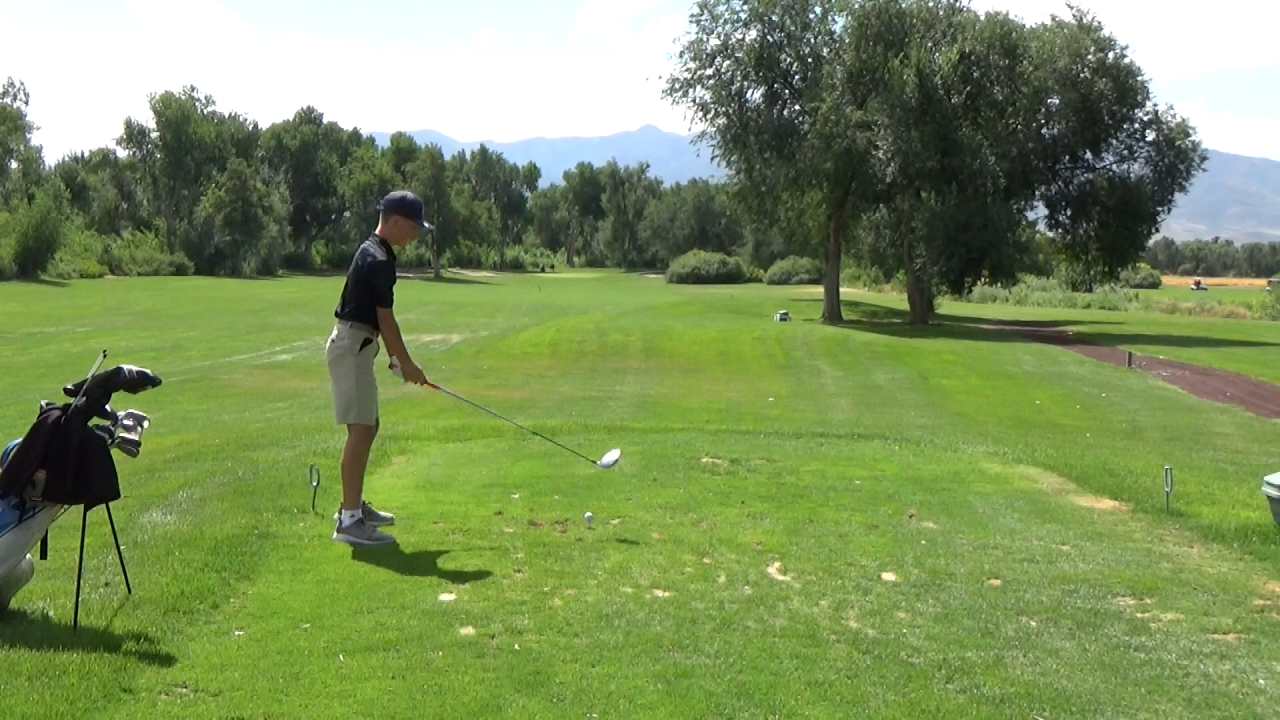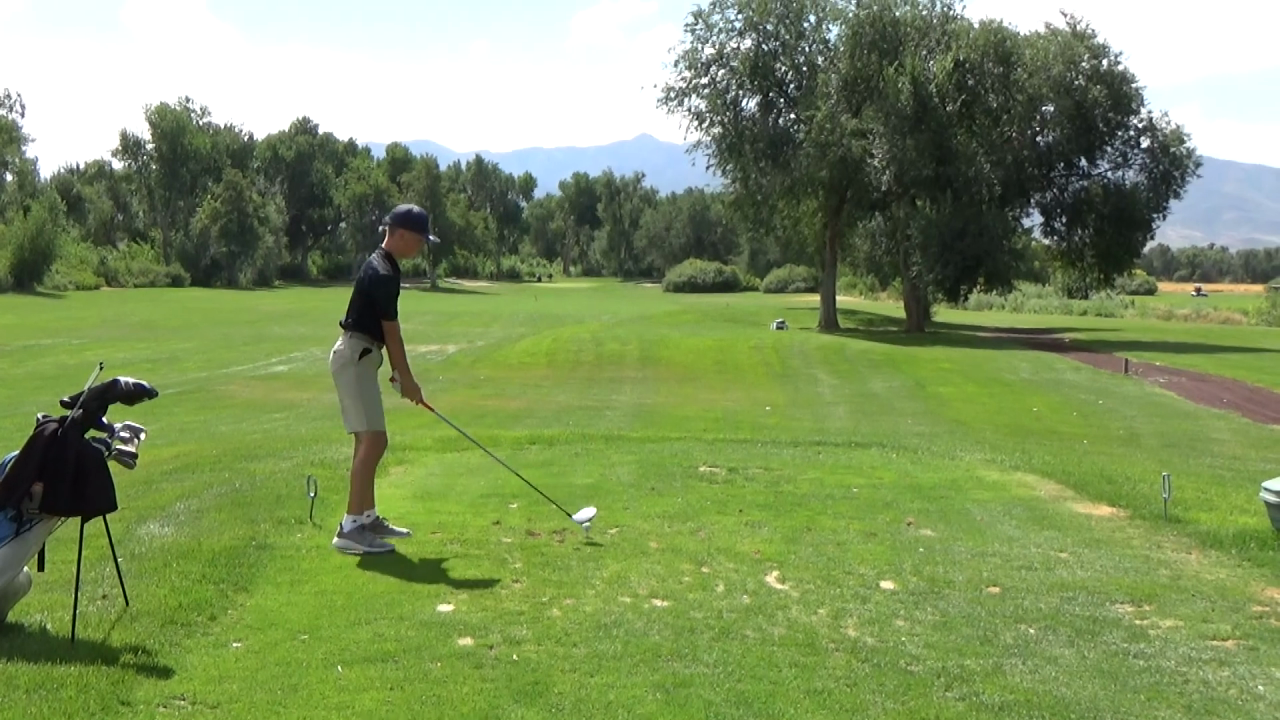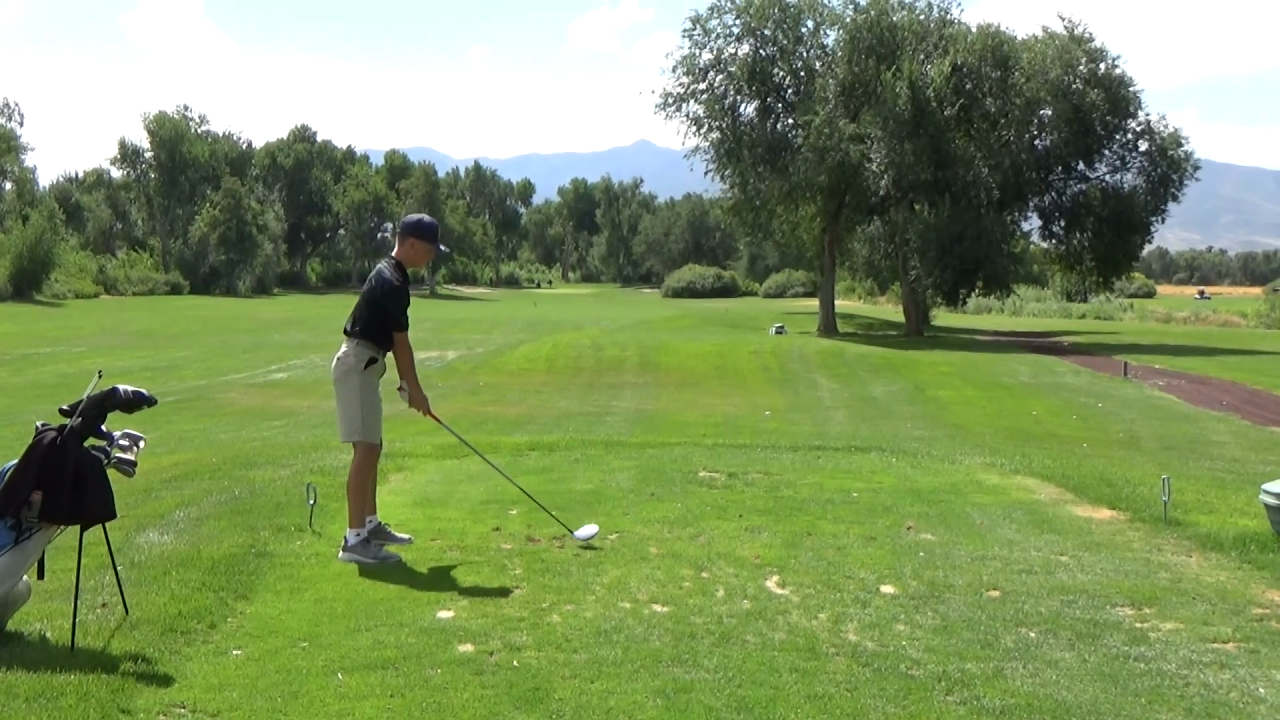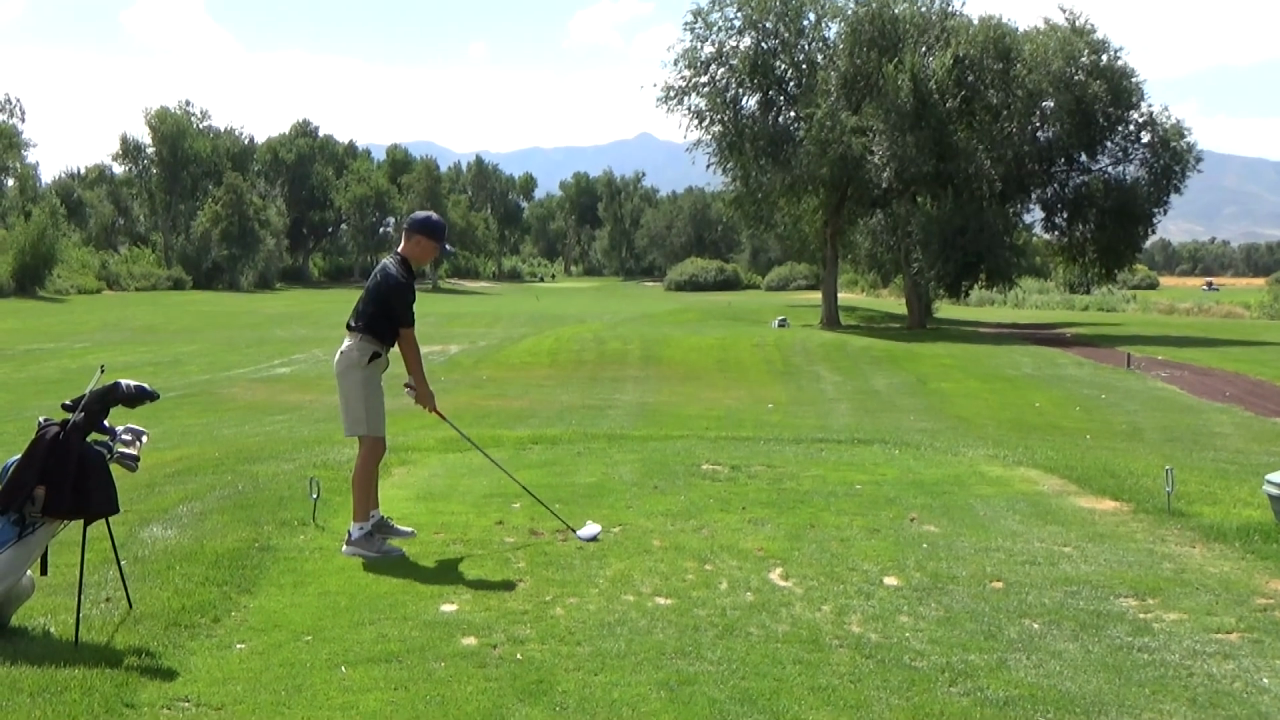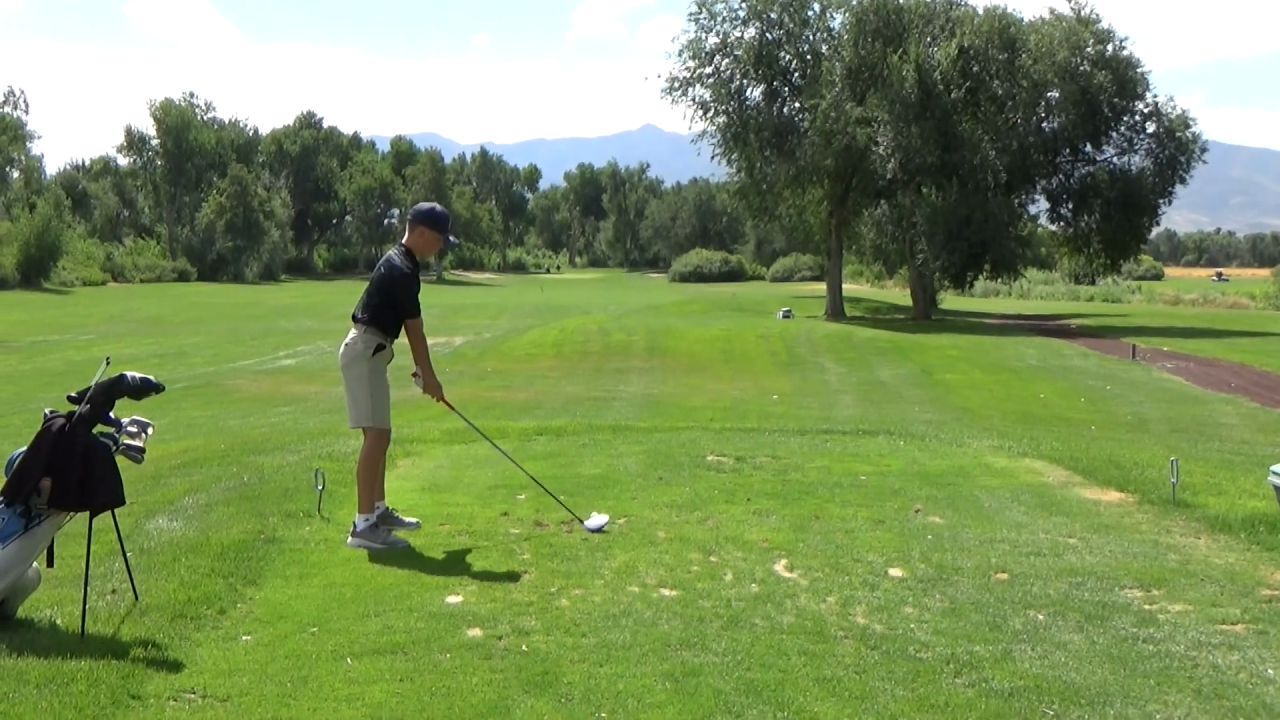
dt=0.5s
person 1, frame 1
left shoulder: (372, 252)
right shoulder: (379, 260)
right elbow: (386, 319)
left wrist: (396, 358)
right wrist: (407, 363)
left hip: (355, 345)
right hip: (353, 347)
left knee: (369, 426)
right knee: (360, 431)
left ankle: (353, 506)
right ankle: (349, 520)
person 1, frame 2
left shoulder: (381, 267)
right shoulder: (382, 274)
left elbow: (385, 331)
right elbow: (391, 331)
left wrist: (398, 372)
right wrist: (407, 379)
left hip: (361, 357)
right hip: (355, 358)
left knee: (368, 440)
right knee: (373, 440)
left ankle: (367, 517)
right ankle: (350, 526)
person 1, frame 3
left shoulder: (389, 274)
right shoulder: (392, 284)
left elbow: (394, 339)
right elbow: (401, 342)
left wrist: (406, 382)
right wrist: (416, 389)
left hip: (363, 365)
right hip: (357, 366)
left knee: (370, 449)
right knee: (366, 451)
left ankle: (370, 524)
right ankle: (354, 539)
person 1, frame 4
left shoulder: (394, 269)
right shoulder: (398, 279)
left elbow: (400, 334)
right elbow: (407, 337)
left wrist: (414, 379)
right wrist: (422, 386)
left hip: (364, 358)
right hip: (360, 360)
left knee: (372, 444)
right knee: (373, 445)
left ankle: (373, 518)
right ankle: (358, 534)
person 1, frame 5
left shoulder: (404, 263)
right shoulder: (401, 270)
left elbow: (413, 321)
right elbow: (413, 328)
left wrist: (421, 368)
right wrist: (429, 374)
left hip: (373, 351)
right hip: (365, 352)
left knee: (380, 434)
right knee: (376, 436)
left ankle: (378, 510)
right ankle: (363, 526)
